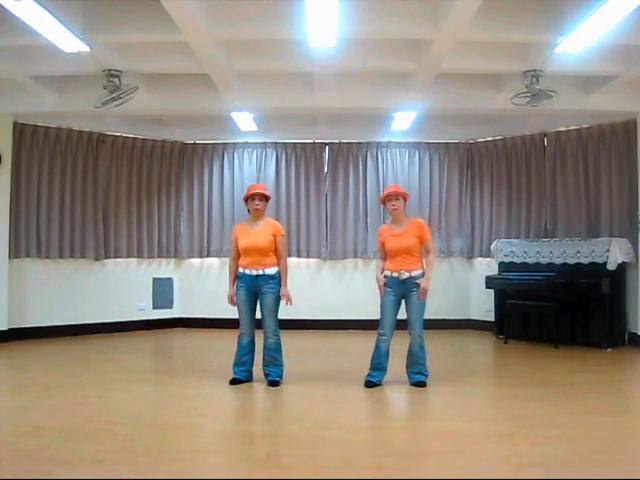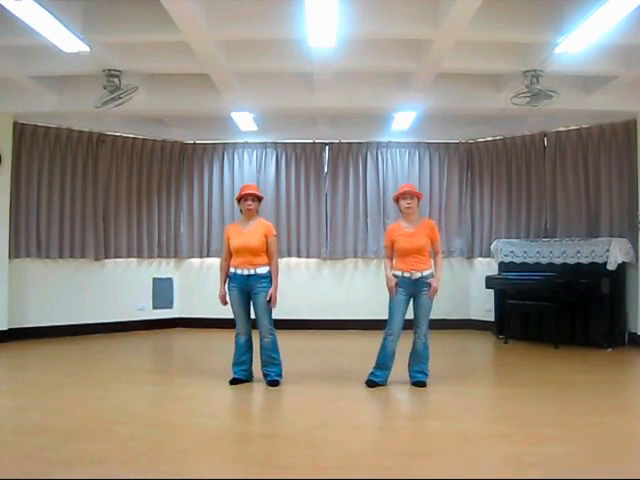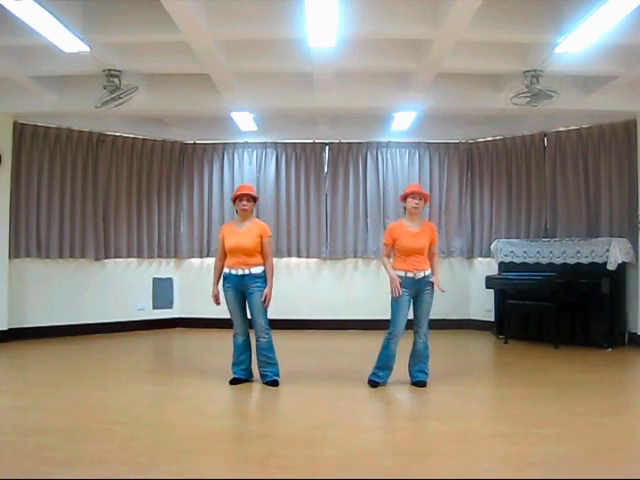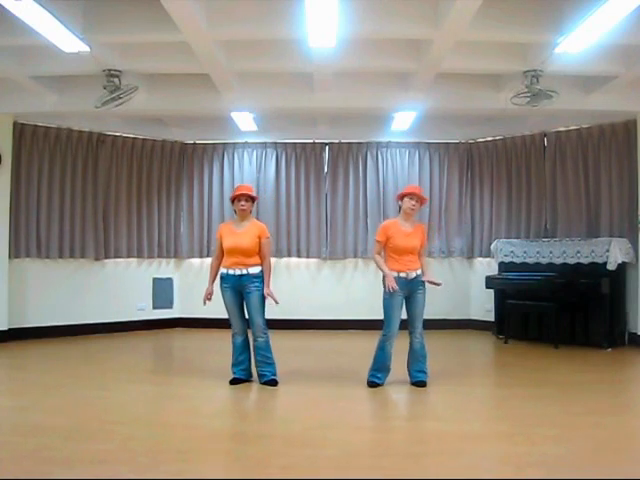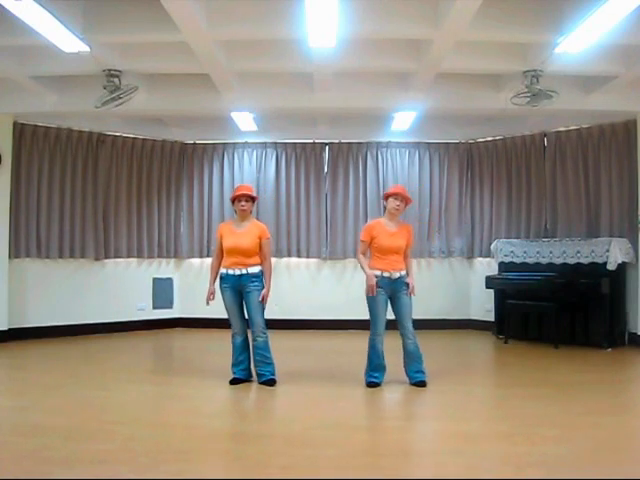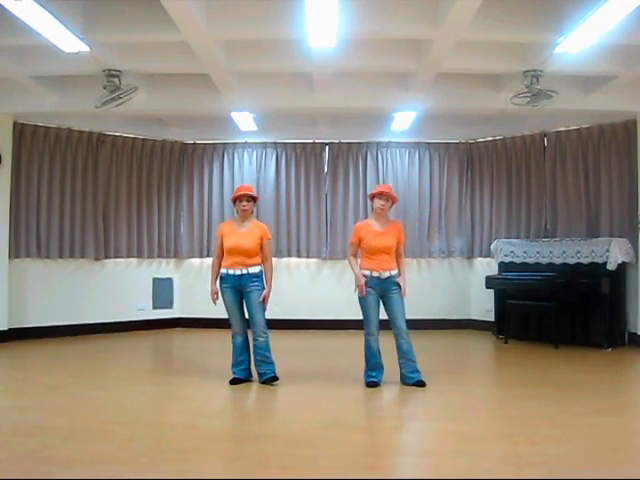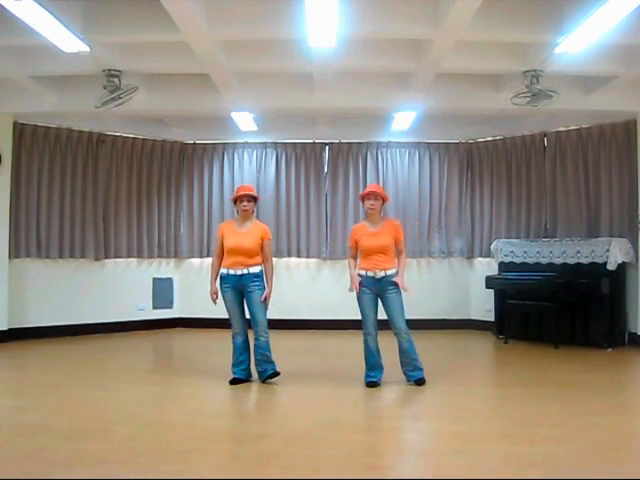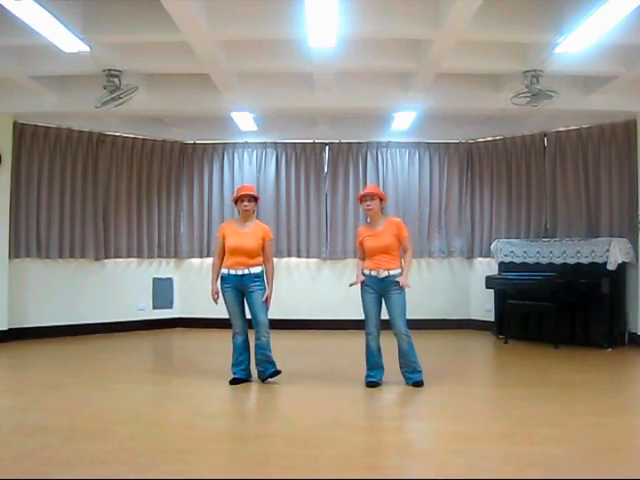
dt=0.3s
person 1, frame 1
left shoulder: (418, 225)
right shoulder: (383, 231)
left elbow: (430, 253)
left wrist: (427, 277)
right wrist: (379, 274)
left hip: (415, 281)
right hip: (391, 282)
left knee: (416, 331)
right knee: (384, 331)
left ankle: (417, 374)
right ankle: (376, 375)
person 1, frame 2
left shoulder: (429, 225)
right shoulder: (392, 230)
left elbow: (437, 253)
right elbow: (388, 257)
left wrist: (437, 277)
right wrist: (388, 274)
left hip: (424, 281)
right hip: (401, 282)
left knee: (421, 331)
right knee: (393, 330)
left ankle: (419, 374)
right ankle: (379, 375)
person 1, frame 3
left shoulder: (430, 228)
right shoulder: (394, 228)
right elbow: (385, 256)
left wrist: (435, 276)
right wrist: (392, 275)
left hip: (424, 282)
right hip: (403, 282)
left knee: (421, 330)
right knee: (396, 330)
left ankle: (419, 374)
right ankle: (379, 374)
person 1, frame 4
left shoulder: (421, 229)
right shoulder: (387, 226)
right elbow: (376, 254)
left wrist: (425, 274)
right wrist: (387, 273)
left hip: (416, 282)
right hip: (395, 282)
left knee: (416, 331)
right knee: (390, 331)
left ankle: (418, 374)
right ankle: (377, 375)
person 1, frame 5
left shoulder: (406, 229)
right shoulder: (372, 226)
right elbow: (360, 254)
left wrist: (411, 277)
right wrist: (368, 273)
left hip: (400, 281)
right hip: (378, 281)
left knee: (408, 330)
right knee: (377, 331)
left ankle: (415, 374)
right ankle: (375, 375)
person 1, frame 6
left shoulder: (397, 227)
right shoulder: (360, 227)
left elbow: (400, 256)
right elbow: (352, 255)
left wrist: (402, 277)
right wrist: (357, 274)
left hip: (391, 281)
right hip: (369, 281)
left knee: (401, 329)
right knee: (371, 331)
left ankle: (410, 374)
right ankle: (373, 375)
person 1, frame 7
left shoulder: (394, 225)
right shoulder: (357, 230)
left elbow: (401, 253)
right elbow: (352, 257)
left wrist: (400, 275)
right wrist: (353, 275)
left hip: (389, 280)
right hip: (366, 282)
left knee: (400, 327)
right knee: (369, 331)
left ankle: (414, 372)
right ankle: (373, 375)
person 1, frame 8
left shoulder: (396, 224)
right shoulder: (362, 231)
left elbow: (407, 251)
left wrist: (405, 275)
right wrist: (359, 274)
left hip: (393, 280)
right hip: (370, 281)
left knee: (400, 329)
right knee: (371, 331)
left ankle: (413, 374)
right ankle: (374, 374)
person 2, frame 1
left shoulder: (275, 227)
right shoulder: (238, 229)
left elbow: (282, 258)
right elbow: (234, 260)
left wrist: (284, 286)
right wrist: (231, 287)
left hip: (268, 279)
right hip: (244, 280)
left knee: (270, 330)
right knee: (245, 329)
left ankle: (273, 374)
right ankle: (242, 372)
person 2, frame 2
left shoulder: (267, 227)
right shoulder: (231, 229)
left elbow: (273, 259)
right elbow: (225, 259)
left wrist: (274, 286)
right wrist: (222, 286)
left hip: (260, 279)
right hip: (236, 280)
left knee: (266, 329)
right knee: (241, 329)
left ankle: (272, 373)
right ankle: (241, 372)
person 2, frame 3
left shoulder: (262, 228)
right shoulder: (225, 229)
left elbow: (268, 259)
right elbow: (220, 259)
left wrist: (269, 286)
right wrist: (215, 285)
left hip: (255, 279)
right hip: (231, 280)
left knee: (261, 328)
right knee: (239, 329)
left ankle: (269, 373)
right ankle: (241, 372)
person 2, frame 4
left shoulder: (260, 228)
right shoulder: (223, 228)
left elbow: (266, 260)
right elbow: (217, 258)
left wrist: (267, 286)
right wrist: (210, 284)
left hip: (253, 279)
right hip: (229, 280)
left knee: (259, 328)
right knee: (237, 329)
left ankle: (267, 373)
right ankle: (241, 372)
person 2, frame 5
left shoulder: (261, 228)
right shoulder: (223, 228)
left elbow: (266, 260)
right elbow: (217, 258)
left wrist: (267, 286)
right wrist: (211, 284)
left hip: (252, 279)
right hip: (228, 280)
left knee: (258, 327)
right knee: (237, 329)
left ankle: (265, 373)
right ankle: (241, 372)
person 2, frame 6
left shoulder: (261, 229)
right shoulder: (224, 228)
left elbow: (267, 260)
right elbow: (217, 258)
left wrist: (268, 287)
right wrist: (213, 283)
left hip: (253, 279)
right hip: (229, 280)
left knee: (259, 327)
right knee: (237, 329)
left ankle: (266, 372)
right ankle: (241, 372)
person 2, frame 7
left shoulder: (262, 229)
right shoulder: (224, 227)
left elbow: (267, 261)
right elbow: (217, 257)
left wrist: (269, 287)
right wrist: (213, 283)
left hip: (253, 279)
right hip: (229, 280)
left knee: (260, 325)
right knee: (238, 329)
left ankle: (266, 369)
right ankle: (241, 373)
person 2, frame 8
left shoulder: (263, 229)
right shoulder: (225, 228)
left elbow: (268, 261)
right elbow: (218, 257)
left wrist: (270, 287)
right wrist: (214, 283)
left hip: (254, 279)
right hip: (229, 280)
left knee: (262, 325)
right knee: (238, 329)
left ankle: (266, 369)
right ankle: (241, 372)
